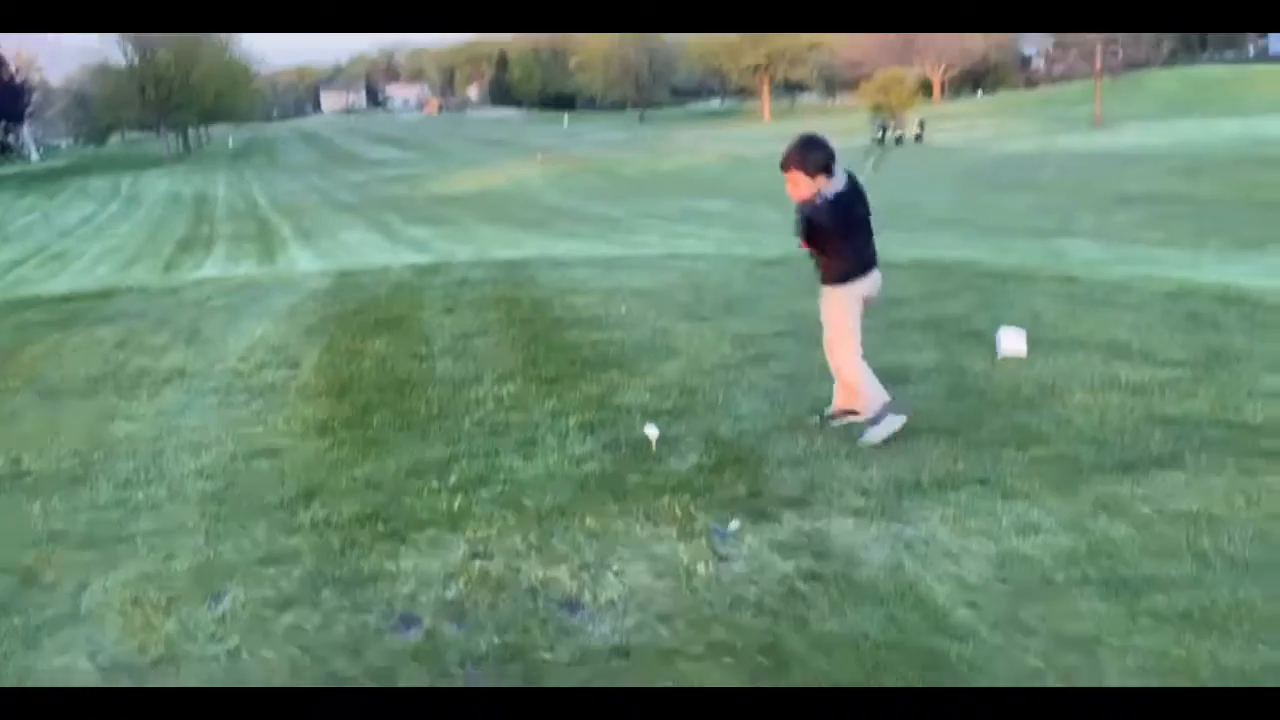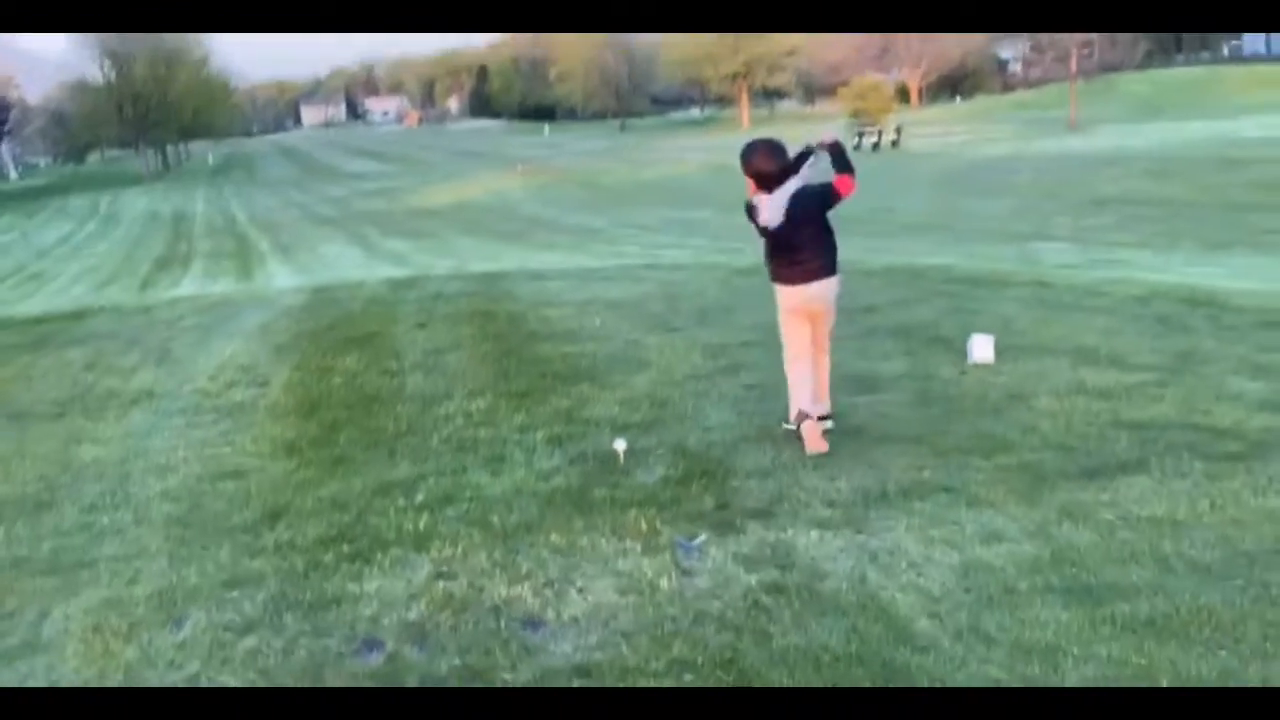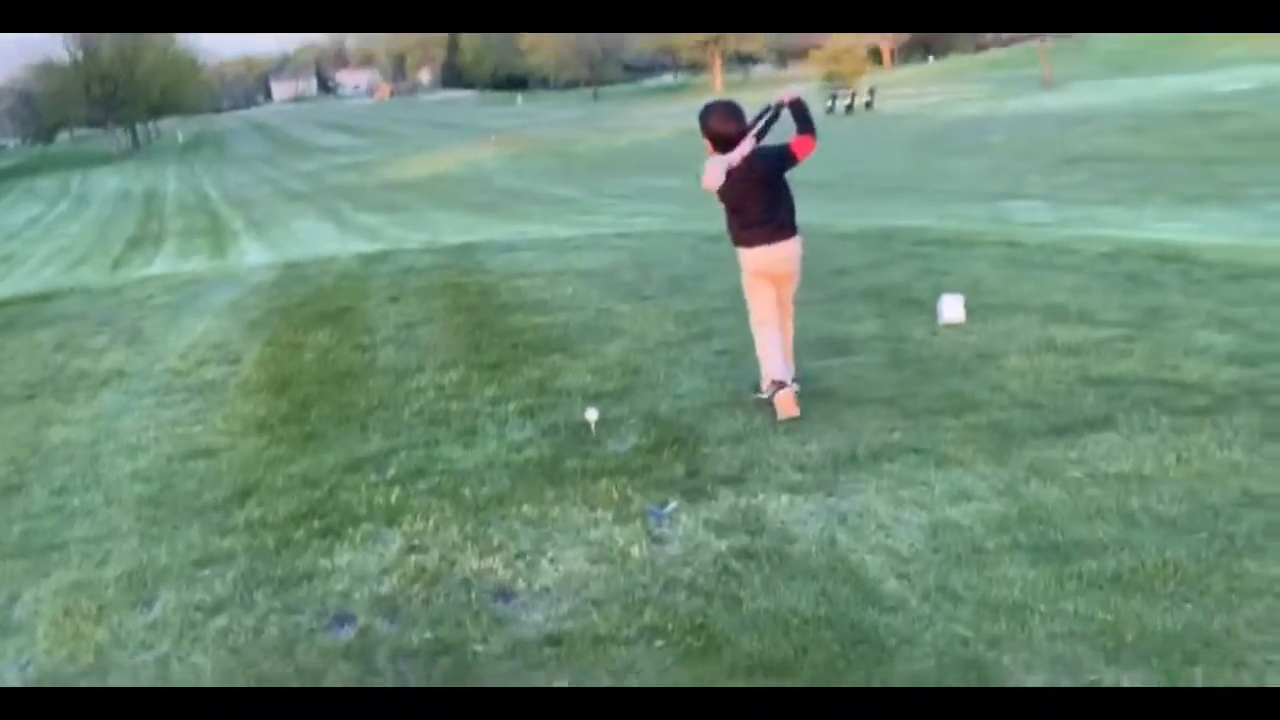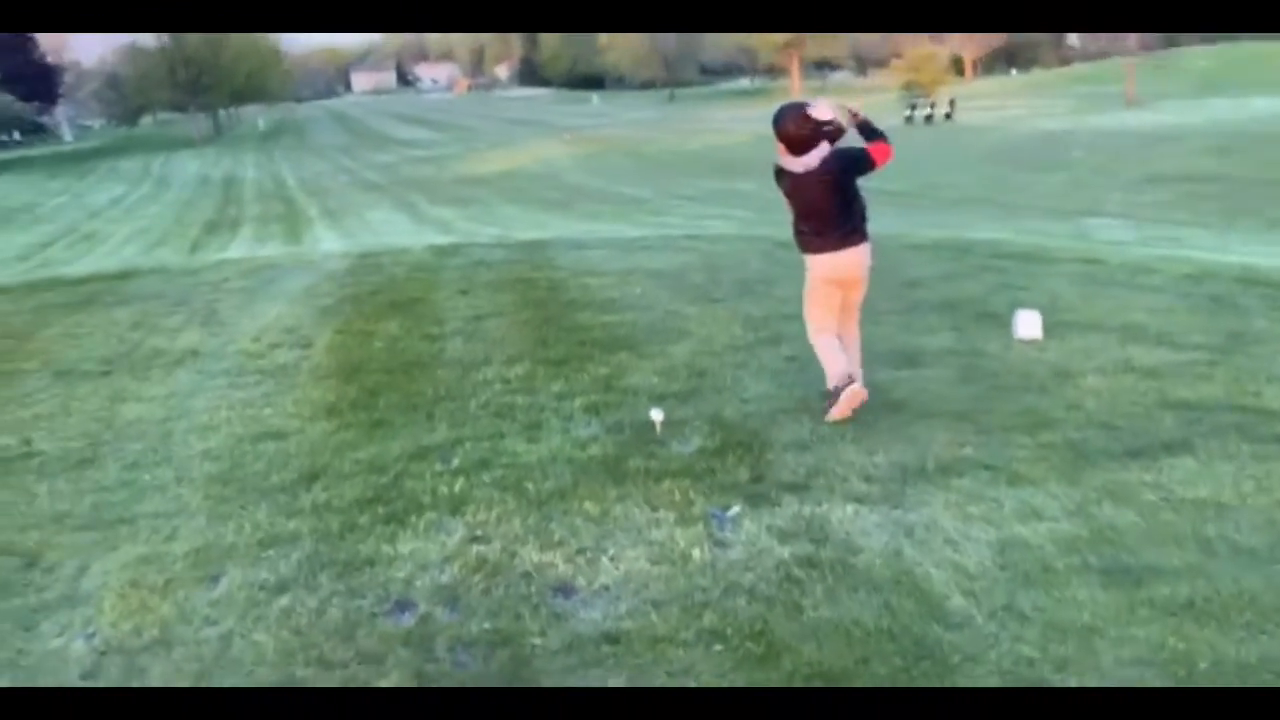
dt=0.3s
person 1, frame 1
left shoulder: (815, 215)
right shoulder: (849, 185)
left elbow: (809, 241)
left hip: (842, 285)
right hip: (865, 275)
left knee: (844, 351)
right knee: (838, 343)
left ankle: (880, 410)
right ankle: (847, 404)
person 1, frame 2
left shoulder: (754, 210)
right shoulder: (811, 198)
left elbow: (782, 182)
right elbow: (847, 180)
left wrist: (809, 151)
right wrist: (833, 147)
left hip: (790, 291)
right hip: (825, 284)
left knee: (796, 357)
right knee: (819, 350)
left ankle: (804, 415)
right ankle: (820, 411)
person 1, frame 3
left shoulder: (713, 170)
right shoulder: (765, 160)
left elbow: (741, 146)
right elbow: (807, 140)
left wrist: (774, 109)
right wrist: (795, 104)
left hip: (752, 255)
right hip: (786, 246)
left knee: (764, 322)
right knee: (783, 313)
left ankle: (777, 383)
right ankle: (784, 377)
person 1, frame 4
left shoulder: (783, 175)
right shoulder: (840, 162)
left elbow: (810, 154)
right elbow: (883, 150)
left wrist: (836, 128)
right wrist: (861, 124)
left hip: (821, 260)
right hip: (857, 252)
left knee: (820, 327)
right knee: (849, 321)
left ankle: (842, 381)
right ankle: (853, 382)
